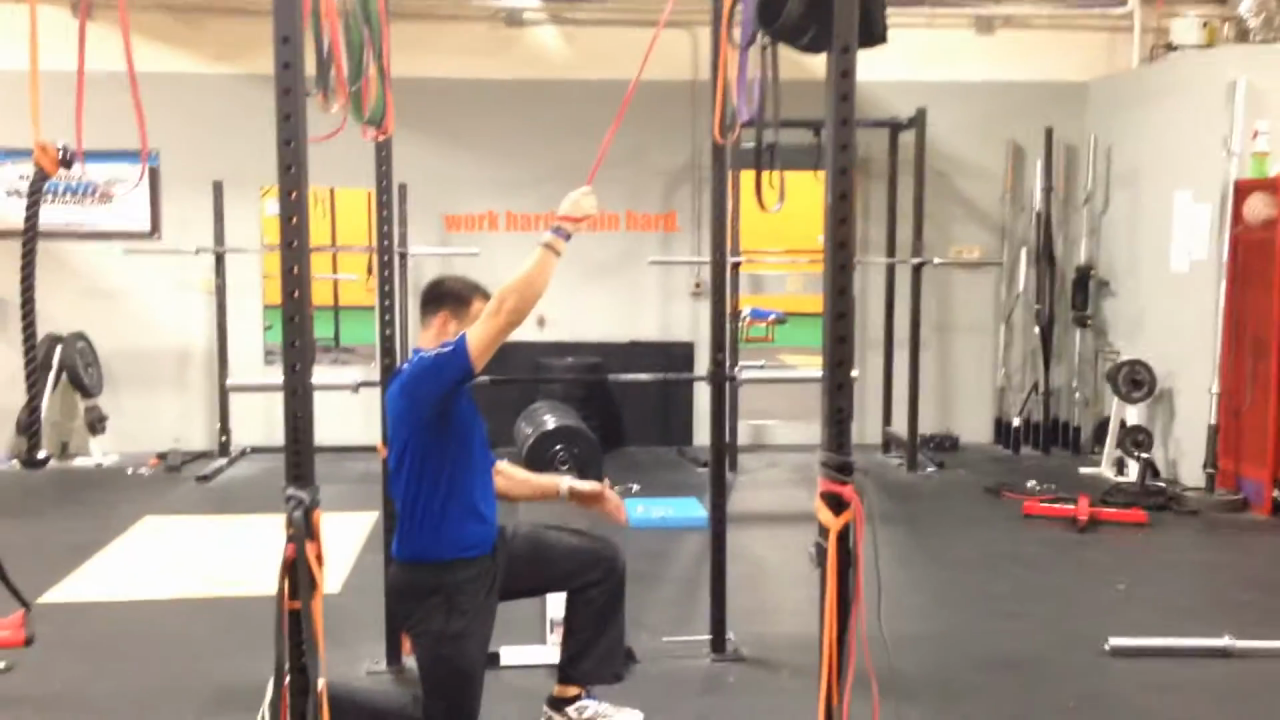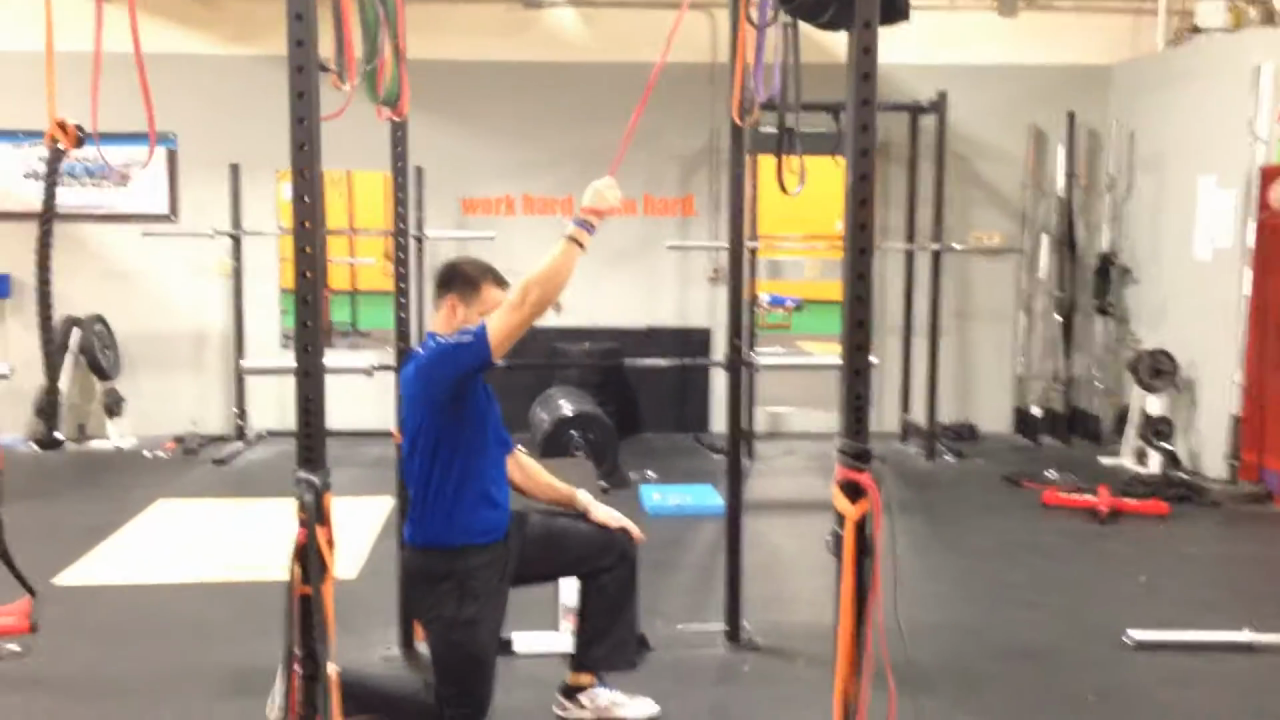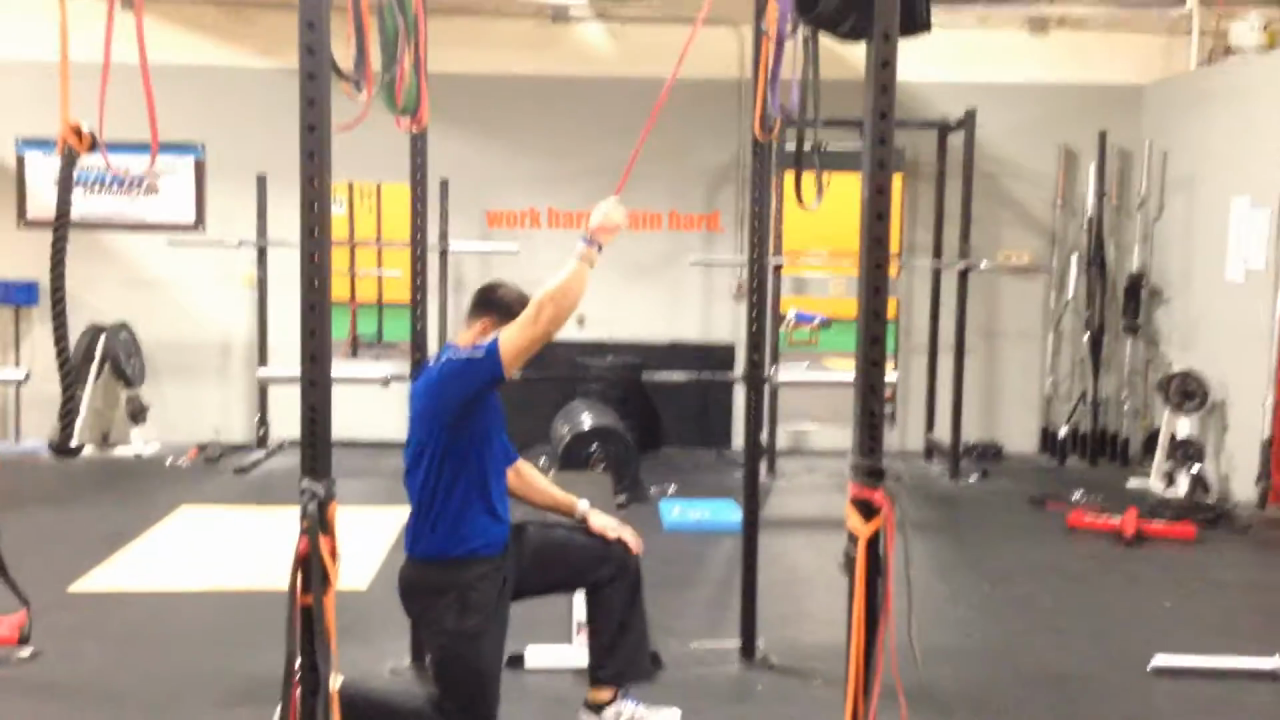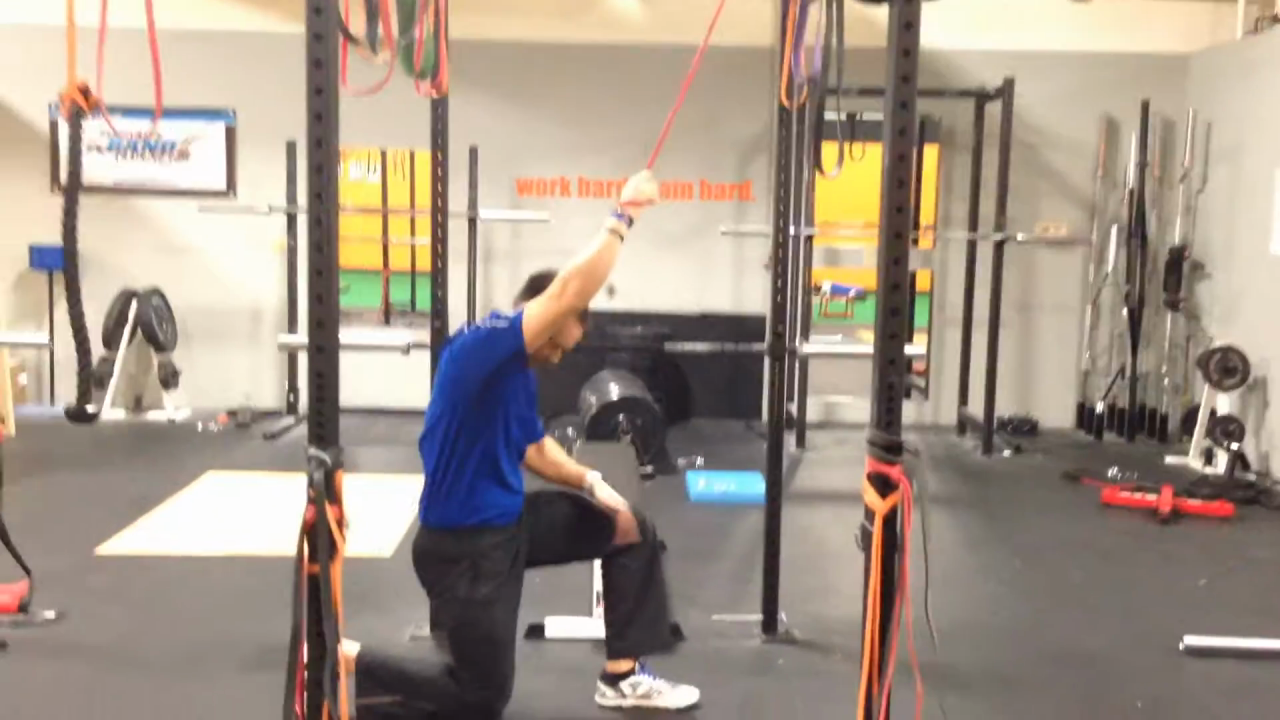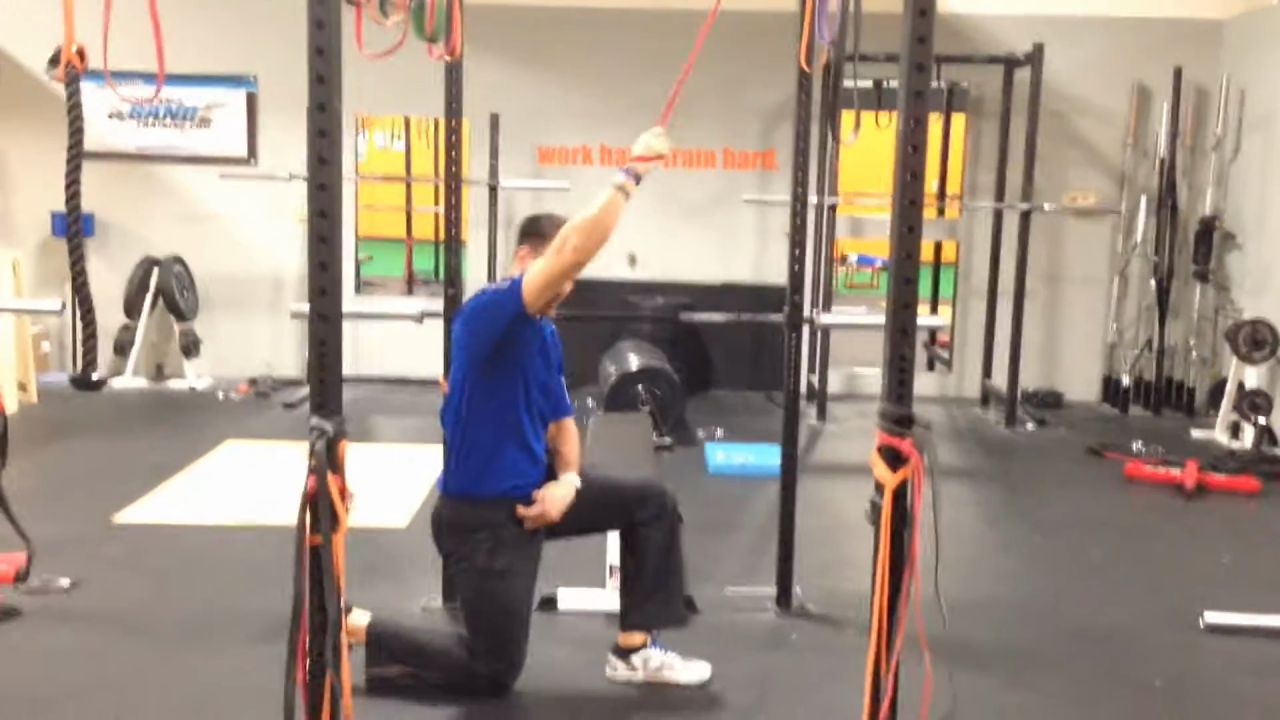
dt=0.3s
person 1, frame 1
left shoulder: (448, 390)
right shoulder: (421, 381)
left elbow: (487, 474)
right elbow: (506, 313)
left wrist: (567, 489)
right wrist: (560, 230)
left hip: (484, 551)
right hip: (439, 576)
left knee: (600, 562)
person 1, frame 2
left shoulder: (463, 374)
right shoulder: (437, 366)
left elbow: (507, 461)
right elbow: (529, 303)
left wrist: (582, 500)
right wrist: (586, 222)
left hip: (495, 537)
right hip: (451, 563)
left knee: (612, 547)
person 1, frame 3
left shoulder: (477, 389)
right shoulder: (449, 379)
left elbow: (510, 473)
right elbow: (544, 316)
left wrist: (584, 512)
right wrist: (592, 240)
left hip: (495, 551)
right hip: (450, 576)
left knee: (613, 557)
person 1, frame 4
left shoulder: (516, 369)
right shoulder: (476, 348)
left elbow: (534, 447)
right elbow: (569, 292)
left wrist: (592, 484)
right wrist: (624, 215)
left hip: (511, 520)
right hip: (463, 544)
left knee: (630, 532)
left ankle: (622, 676)
right ankle: (336, 658)
person 1, frame 5
left shoulder: (544, 333)
right shoulder: (486, 312)
left elbow: (561, 422)
right elbow: (569, 253)
left wrist: (568, 482)
right wrist: (633, 171)
left hip: (532, 490)
right hip: (481, 514)
left knee: (652, 505)
right knee: (492, 673)
left ankle: (633, 649)
right ankle: (347, 625)
